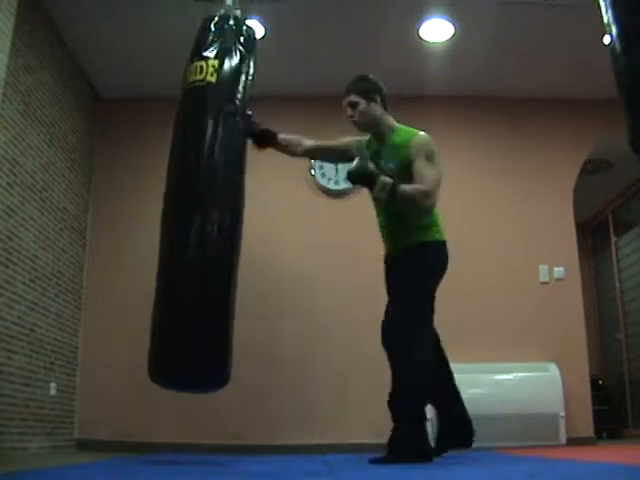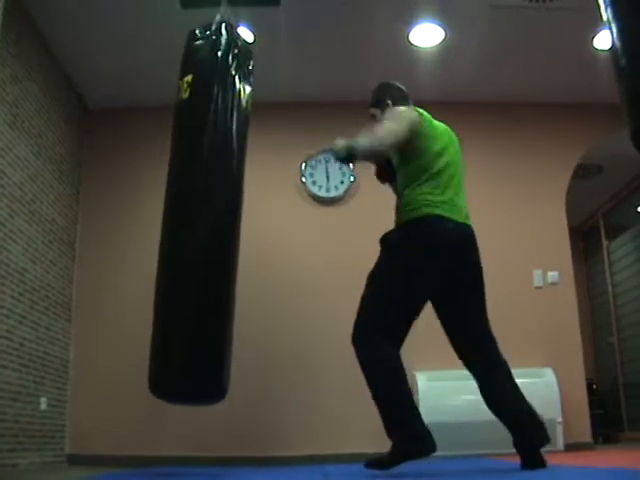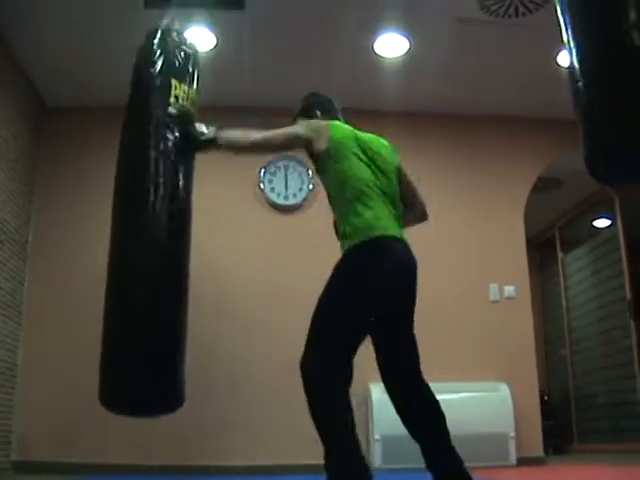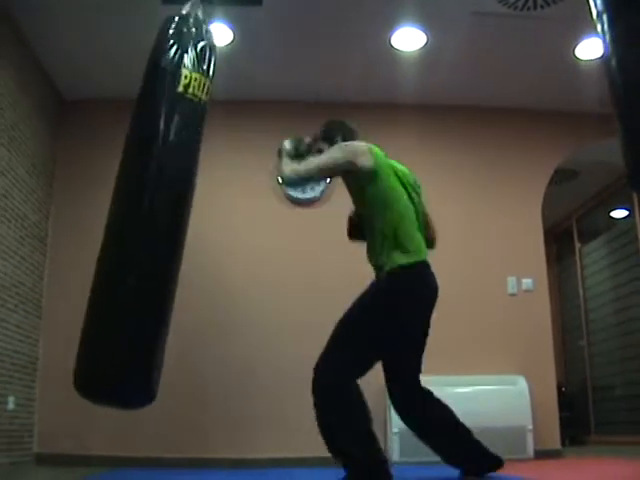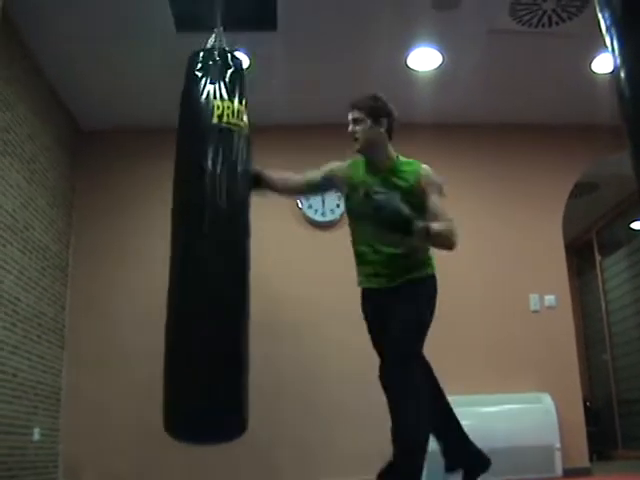
dt=1s
person 1, frame 1
left shoulder: (418, 142)
right shoulder: (365, 145)
left elbow: (429, 197)
right elbow: (308, 148)
left wrist: (381, 183)
right wrist: (269, 136)
left hip: (424, 250)
right hip: (400, 254)
left knee: (404, 339)
right knee: (420, 342)
left ankle: (410, 441)
right ankle: (455, 427)
person 1, frame 2
left shoulder: (404, 115)
right shoulder: (445, 133)
left elbow: (372, 145)
left wrist: (346, 147)
right wrist: (391, 172)
left hip: (421, 234)
right hip: (460, 236)
left knee: (372, 336)
right knee: (477, 343)
left ankle: (409, 437)
right ankle: (530, 439)
person 1, frame 3
left shoulder: (318, 132)
right shoulder: (384, 147)
left elbow: (253, 141)
right elbow: (418, 211)
left wrist: (210, 135)
left hip: (367, 257)
right hip: (399, 258)
left knee: (321, 367)
right knee: (403, 371)
person 1, frame 4
left shoulder: (354, 152)
right shoulder: (400, 172)
left elbow: (291, 174)
right elbow: (430, 237)
left wrist: (288, 152)
left hip: (399, 281)
right hip: (418, 281)
left knee: (332, 373)
right knee: (404, 388)
person 1, frame 5
left shoulder: (420, 175)
right shoulder: (349, 171)
left elbow: (448, 238)
right elbow: (296, 184)
left wrist: (411, 224)
right wrist: (256, 177)
left hip: (413, 288)
right hip: (374, 291)
left knee: (401, 377)
right knee: (410, 375)
